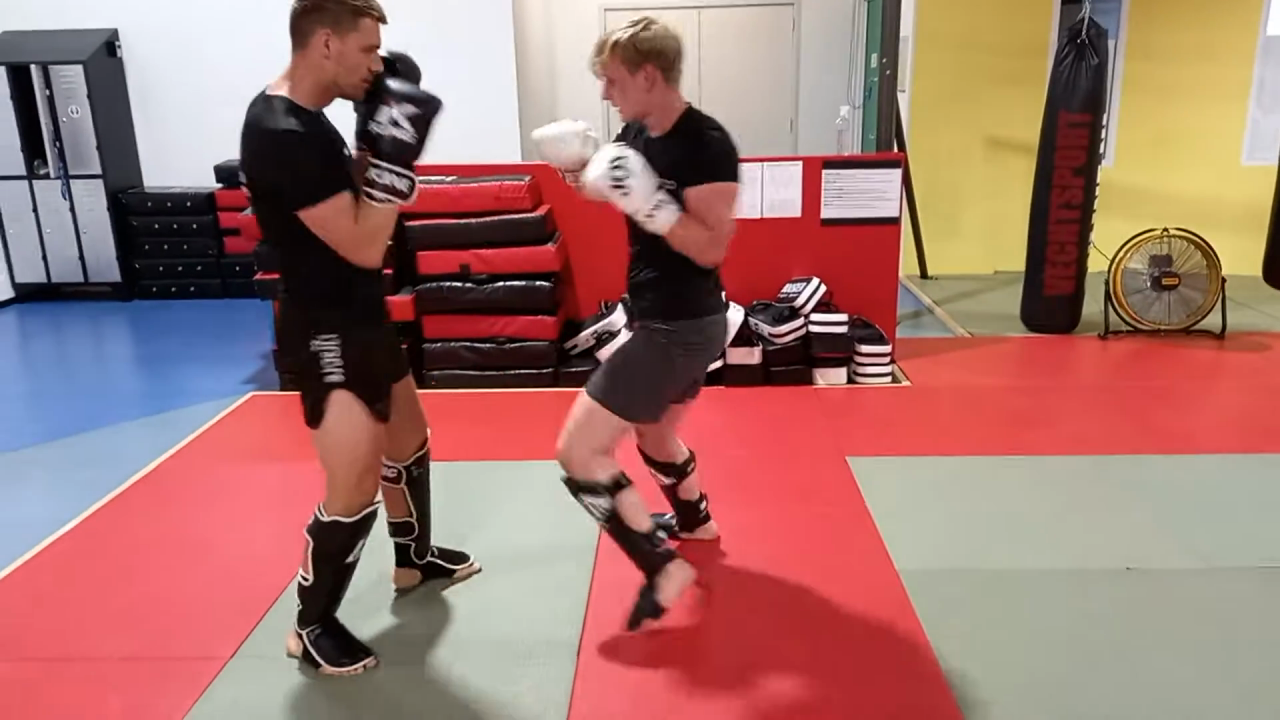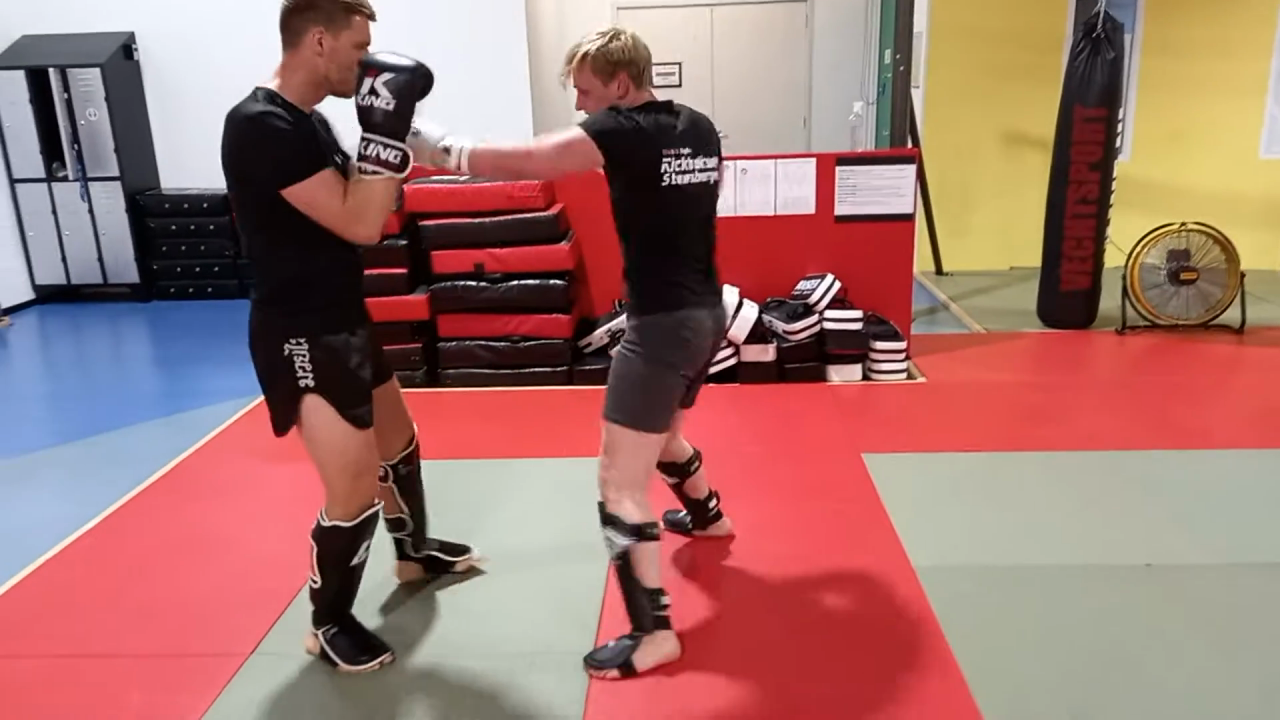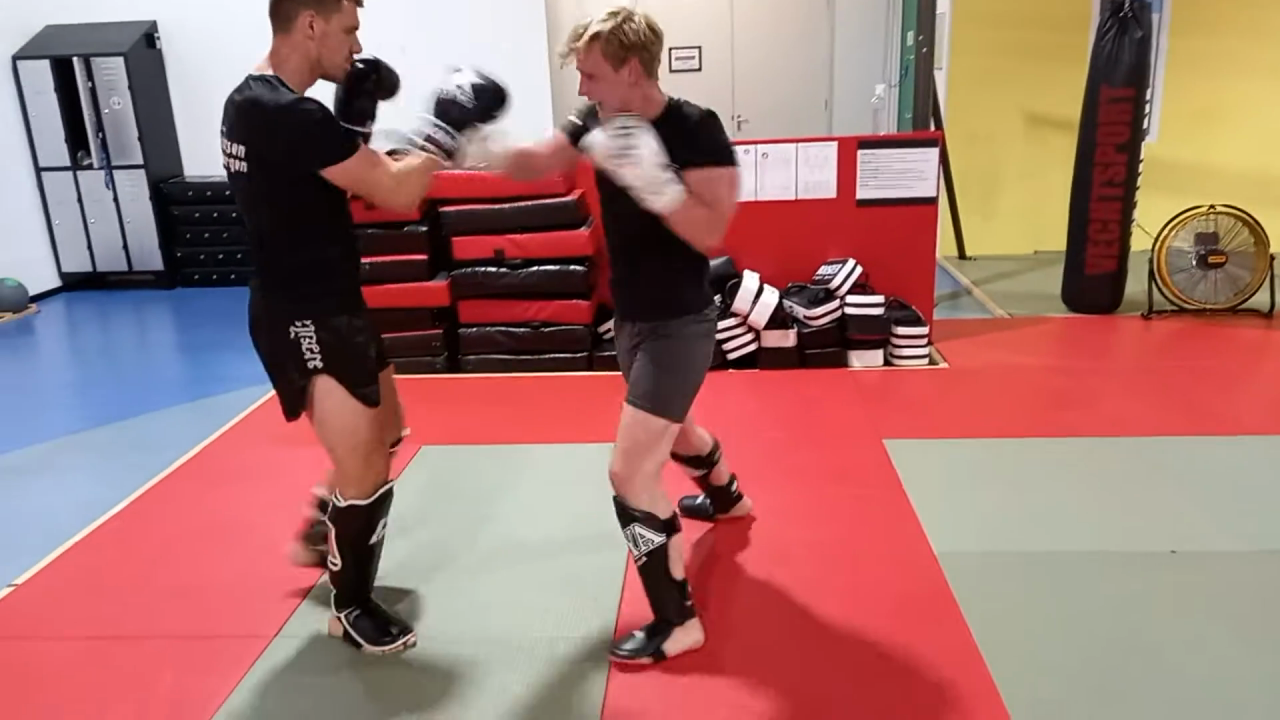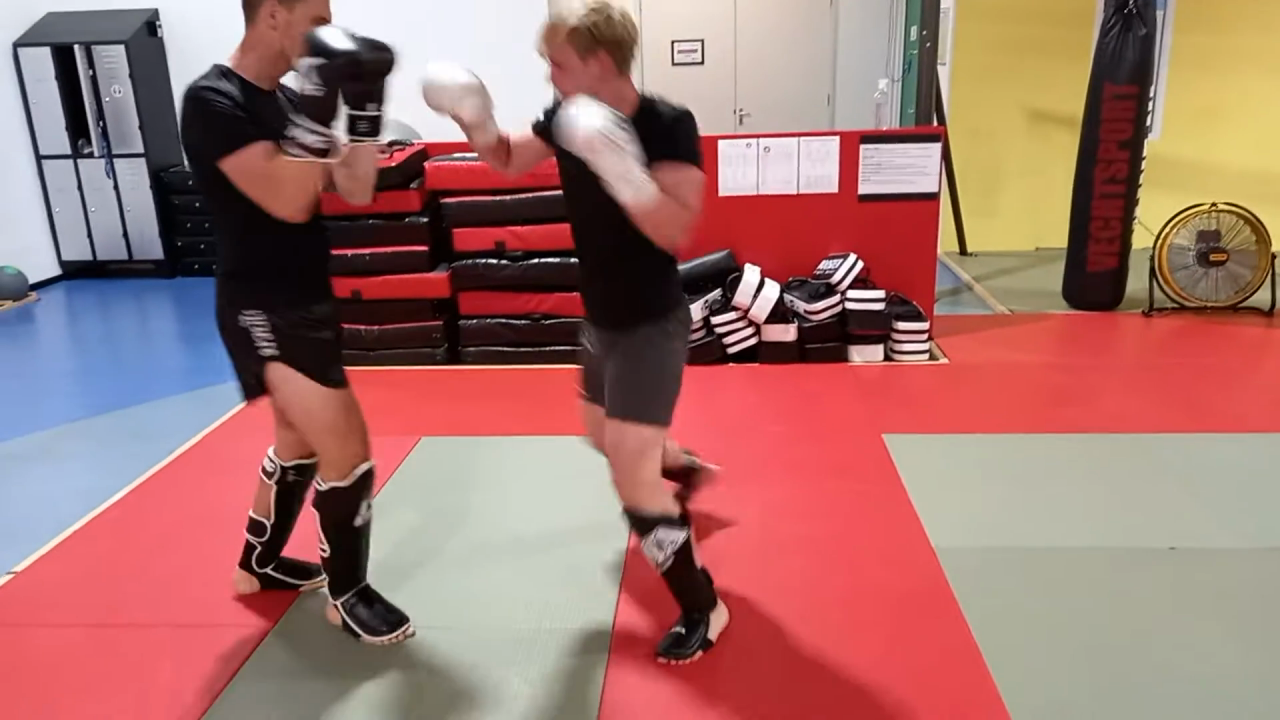
dt=0.2s
person 1, frame 1
left shoulder: (306, 116)
right shoulder: (280, 134)
left elbow: (355, 202)
right elbow: (364, 247)
left wrist: (392, 134)
right wrist: (396, 150)
left hip: (360, 317)
right hip: (326, 333)
left knee: (409, 442)
right knee: (352, 492)
left ankle: (415, 556)
right ankle: (312, 625)
person 1, frame 2
left shoulder: (303, 121)
right shoulder: (262, 127)
left elbow: (353, 202)
right elbow: (360, 224)
left wrist: (380, 130)
right wrist: (387, 129)
left hip: (339, 321)
right hip: (301, 338)
left knee: (398, 440)
right knee: (353, 493)
left ankle: (416, 550)
right ankle: (331, 624)
person 1, frame 3
left shoulder: (260, 100)
right shoulder: (278, 113)
left elbow: (352, 186)
right elbow: (396, 194)
left wrist: (359, 109)
right wrist: (449, 119)
left hip: (327, 303)
right hip: (301, 320)
left knee: (382, 431)
right knee: (361, 465)
left ankle: (336, 549)
right ankle: (353, 605)
person 1, frame 4
left shoulder: (290, 95)
right shoulder: (213, 102)
left elbow: (355, 187)
right elbow: (288, 203)
left wrist: (366, 107)
right wrist: (315, 103)
left hip: (308, 295)
right hip: (263, 309)
left knee: (299, 443)
right knee: (346, 454)
left ankle: (258, 561)
right ankle: (348, 592)
person 2, frame 1
left shoulder: (702, 145)
right shoulder: (640, 133)
left elbow: (709, 248)
right elbow: (593, 181)
left wrist: (644, 198)
right wrist: (578, 159)
left hip: (670, 325)
right hip: (678, 317)
left knee: (579, 455)
right knee: (652, 432)
left ankle: (663, 570)
right ankle: (693, 516)
person 2, frame 2
left shoulder: (622, 128)
right shoulder: (700, 128)
left elbow: (523, 160)
left wrist: (441, 146)
left hip: (665, 326)
right hip: (699, 318)
left knee: (618, 480)
right knee: (658, 434)
left ankle: (652, 631)
right ankle: (706, 513)
person 2, frame 3
left shoulder: (698, 127)
right shoulder: (600, 120)
left elbow: (711, 236)
right elbow: (528, 168)
left wrist: (650, 179)
left hip: (678, 324)
right hip: (635, 319)
left knee: (630, 474)
right knee: (671, 429)
left ankle: (676, 619)
right ankle: (722, 494)
person 2, frame 4
left shoulder: (671, 128)
right shoulder: (569, 113)
left elbow: (674, 234)
right elbow: (507, 158)
left wrist: (621, 163)
right wrist: (476, 116)
left hip: (651, 327)
right hip: (603, 320)
left knee: (637, 487)
right knee: (607, 433)
left ankle: (703, 606)
right ankle: (689, 471)
